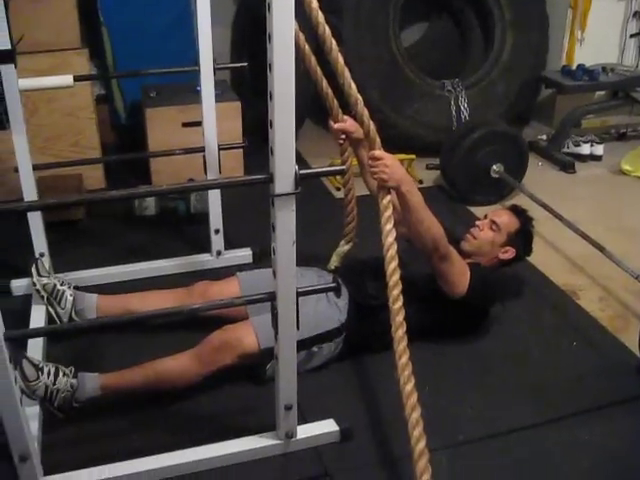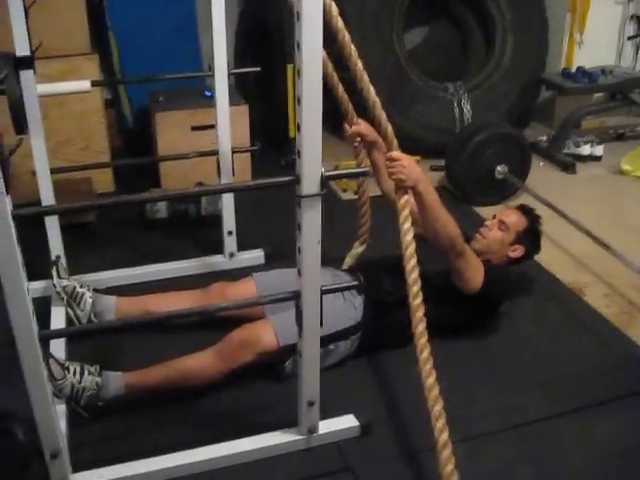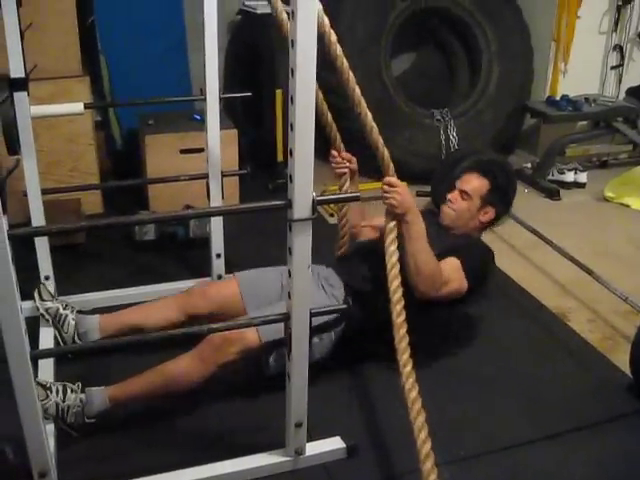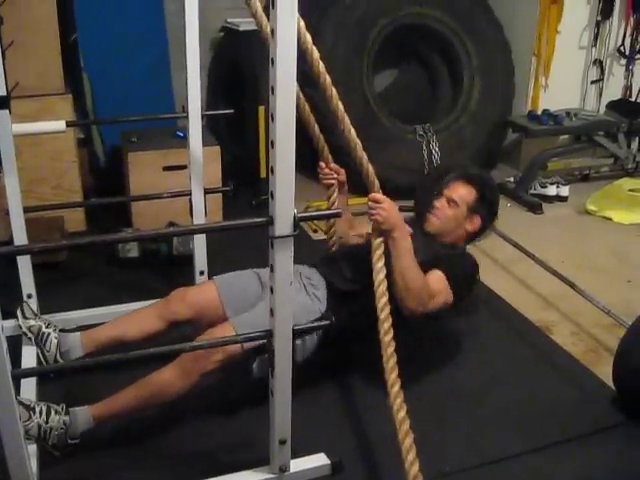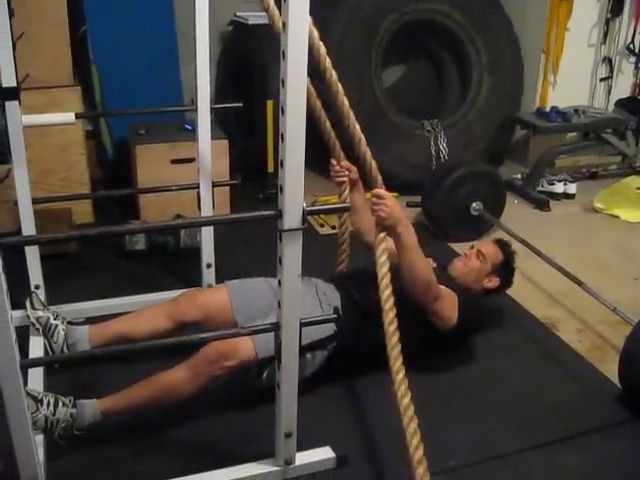
dt=0.7s
person 1, frame 1
left shoulder: (476, 288)
right shoulder: (453, 253)
left elbow: (436, 251)
right elbow: (398, 216)
left wrist: (404, 184)
right wrist: (361, 146)
left hip: (347, 317)
right hip: (331, 280)
left knee: (222, 347)
right knee: (203, 293)
left ankle: (76, 388)
right ankle: (80, 305)
person 1, frame 2
left shoulder: (488, 284)
right shoulder: (461, 252)
left elbow: (452, 248)
right elbow: (402, 204)
left wrist: (422, 183)
right wrist: (374, 146)
left hip: (361, 317)
right hip: (345, 281)
left knee: (242, 345)
right knee: (220, 293)
left ankle: (103, 386)
right ankle: (100, 308)
person 1, frame 3
left shoulder: (473, 256)
right shoulder: (437, 218)
left elbow: (427, 284)
right elbow: (359, 231)
left wrist: (410, 216)
right wrist: (352, 182)
left hip: (345, 307)
right hip: (325, 277)
left knee: (223, 343)
right knee: (202, 296)
left ankle: (89, 404)
right ankle: (85, 328)
person 1, frame 4
left shoulder: (458, 267)
right shoulder: (421, 224)
left elbow: (415, 301)
right elbow: (349, 240)
left wrist: (396, 232)
right wrist: (341, 193)
left hip: (325, 307)
right hip: (304, 276)
left knee: (205, 353)
right knee: (180, 301)
left ankle: (72, 424)
right ankle: (67, 346)
person 1, frame 5
left shoulder: (458, 306)
right shoulder: (435, 271)
left elbow: (423, 291)
right elbow: (371, 238)
left wrist: (402, 225)
right wrist: (356, 188)
left hip: (334, 324)
right hip: (317, 291)
left knee: (215, 358)
right knee: (189, 304)
left ankle: (80, 415)
right ankle: (75, 339)
